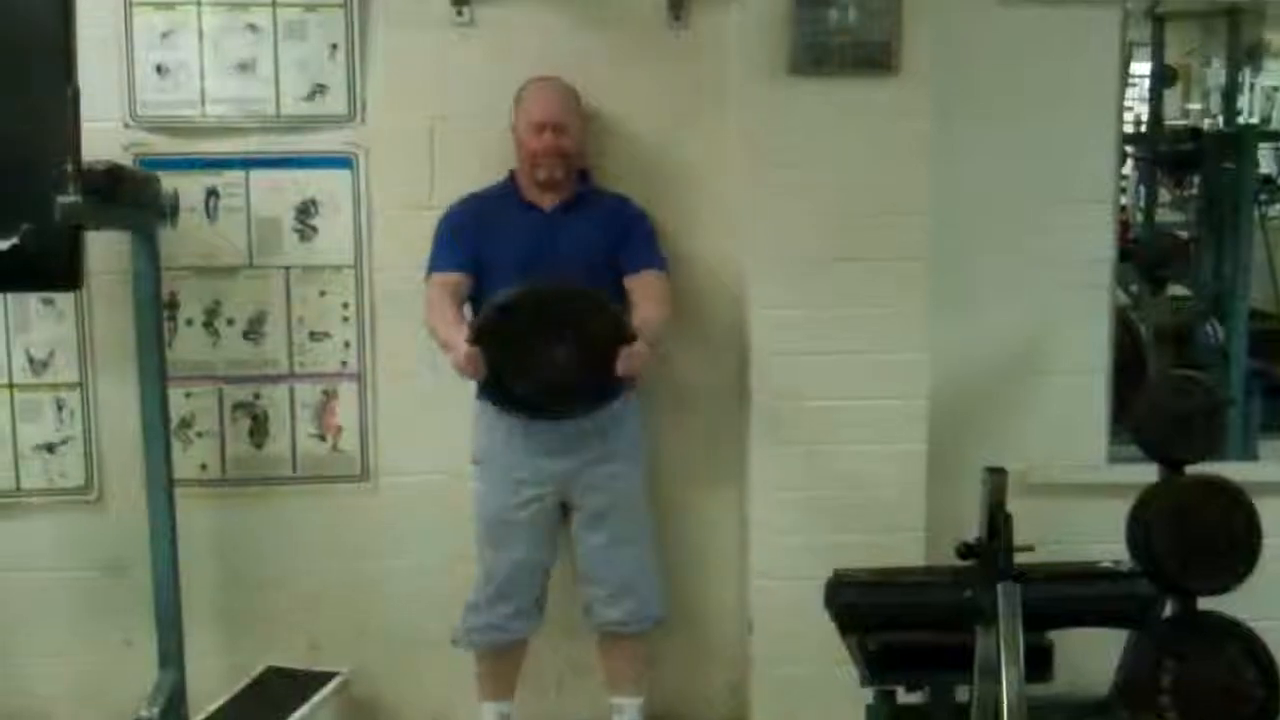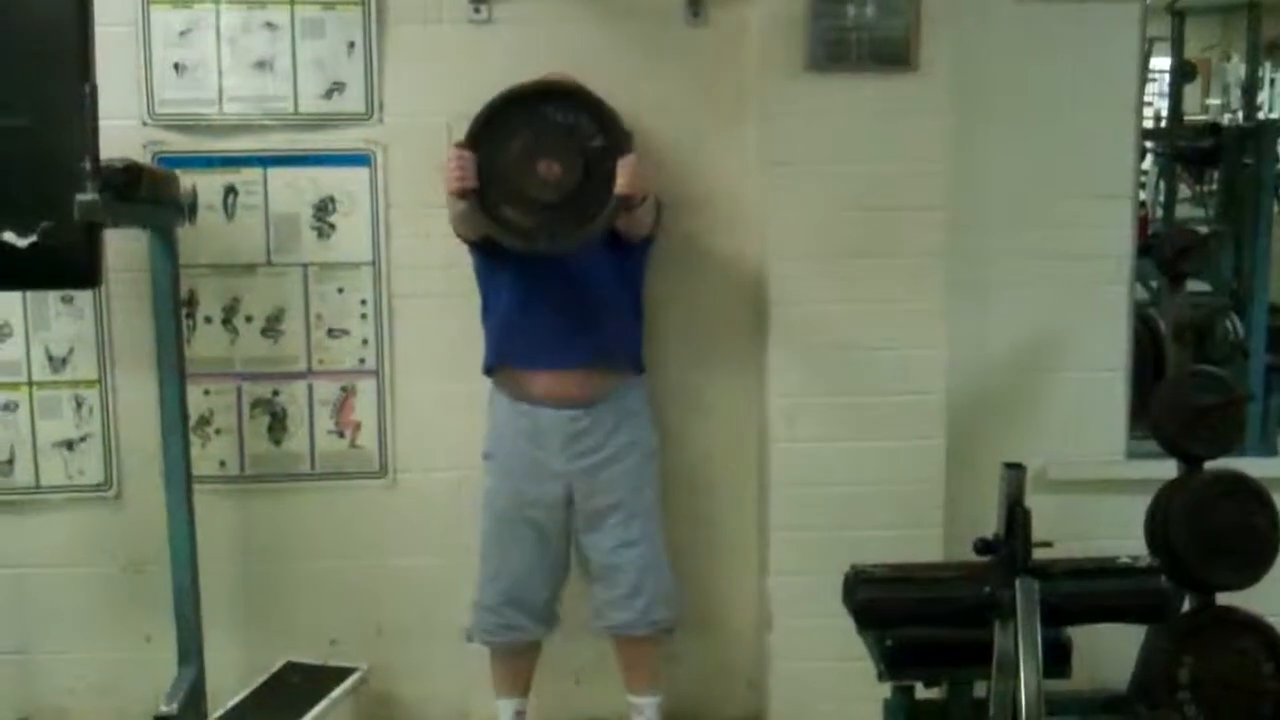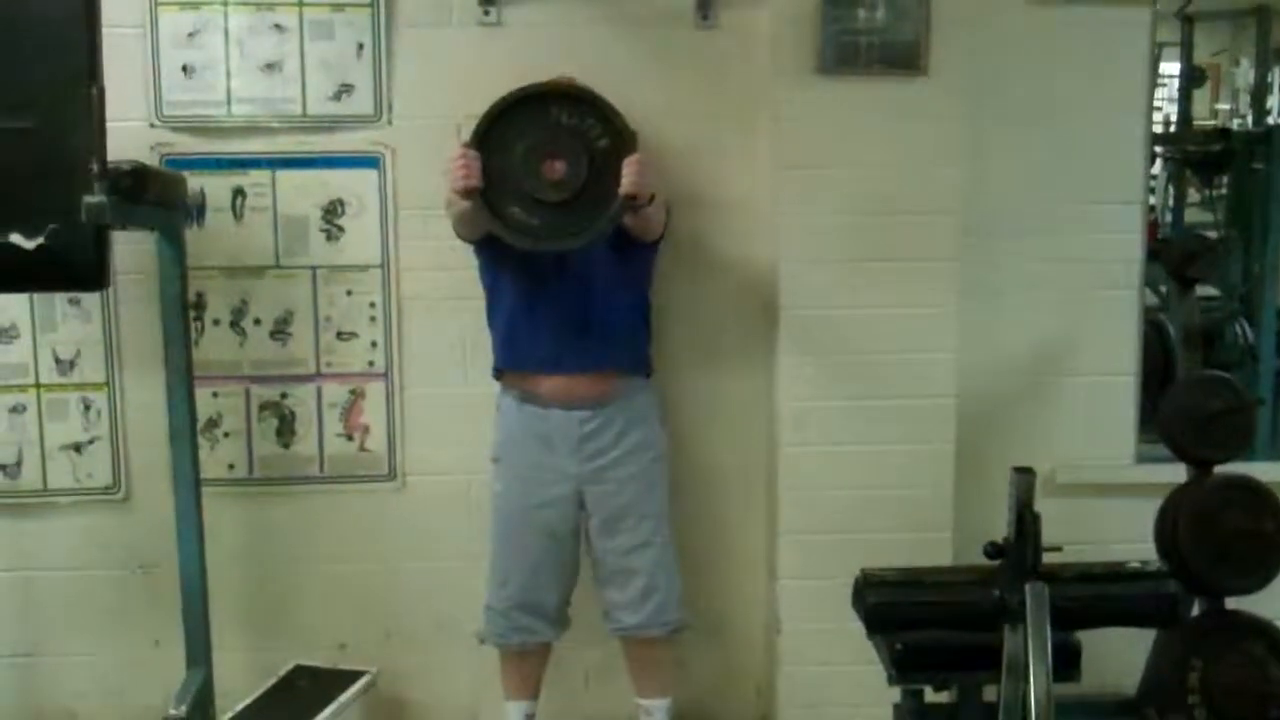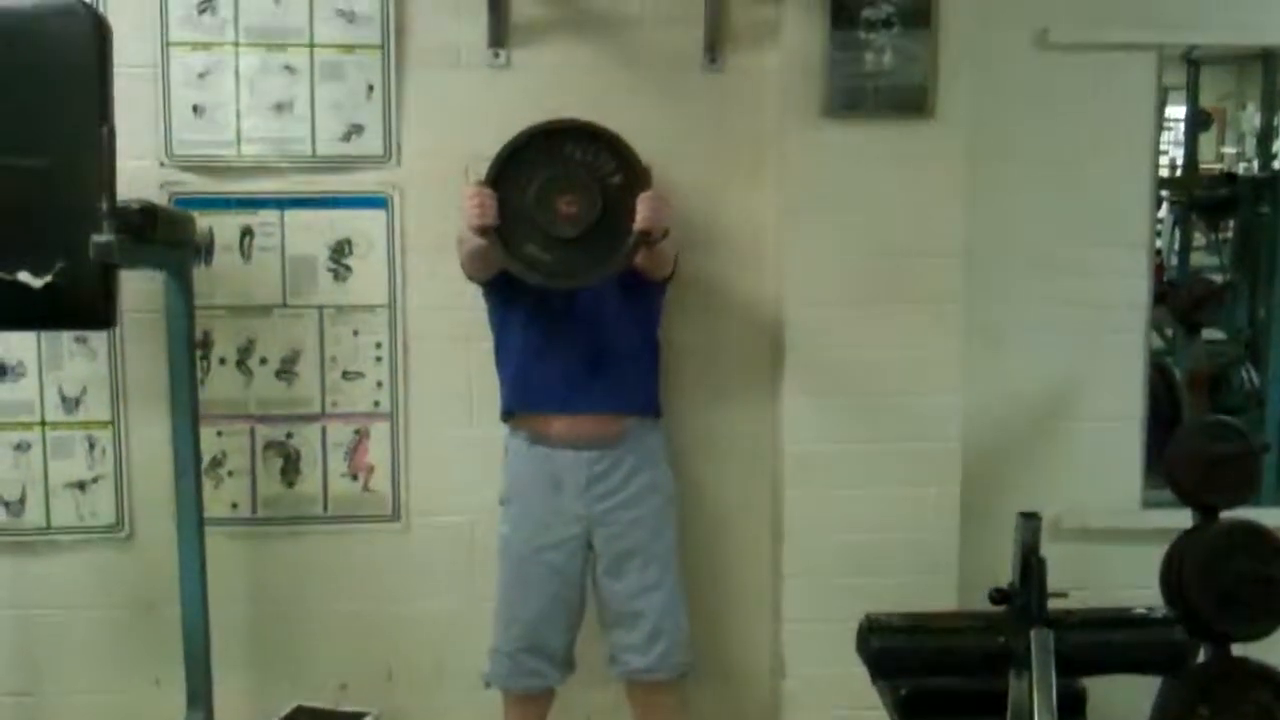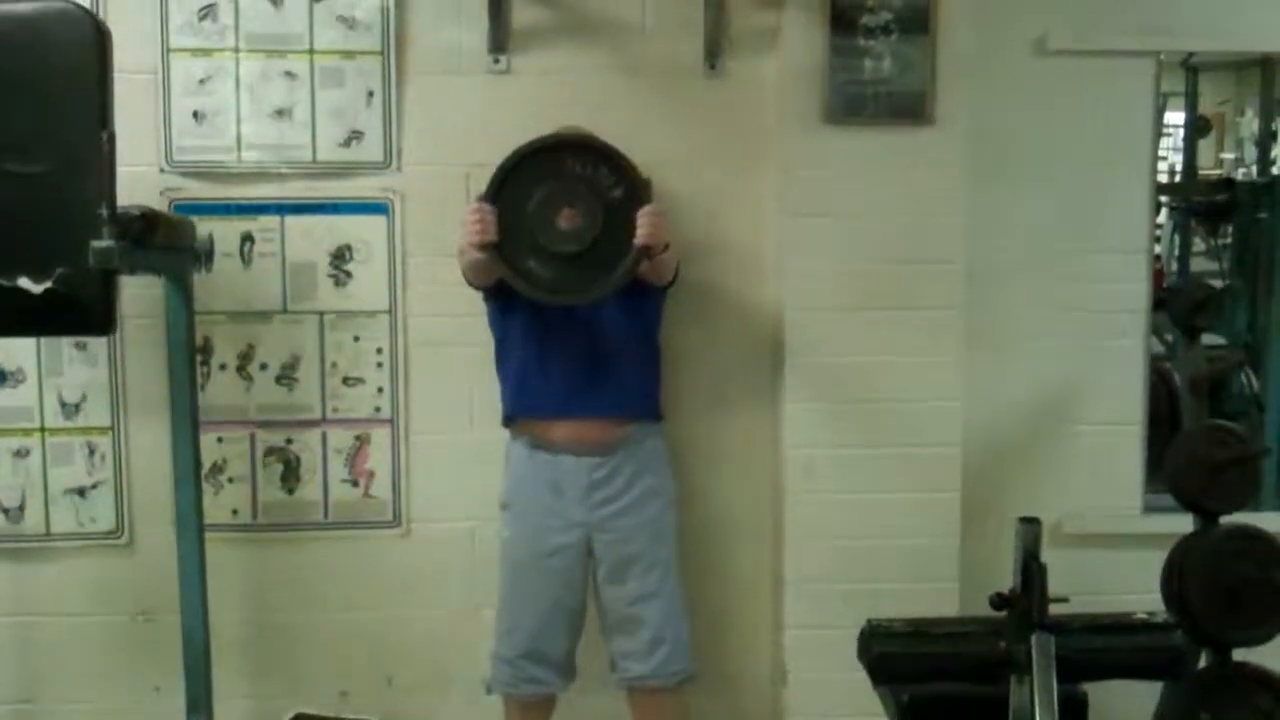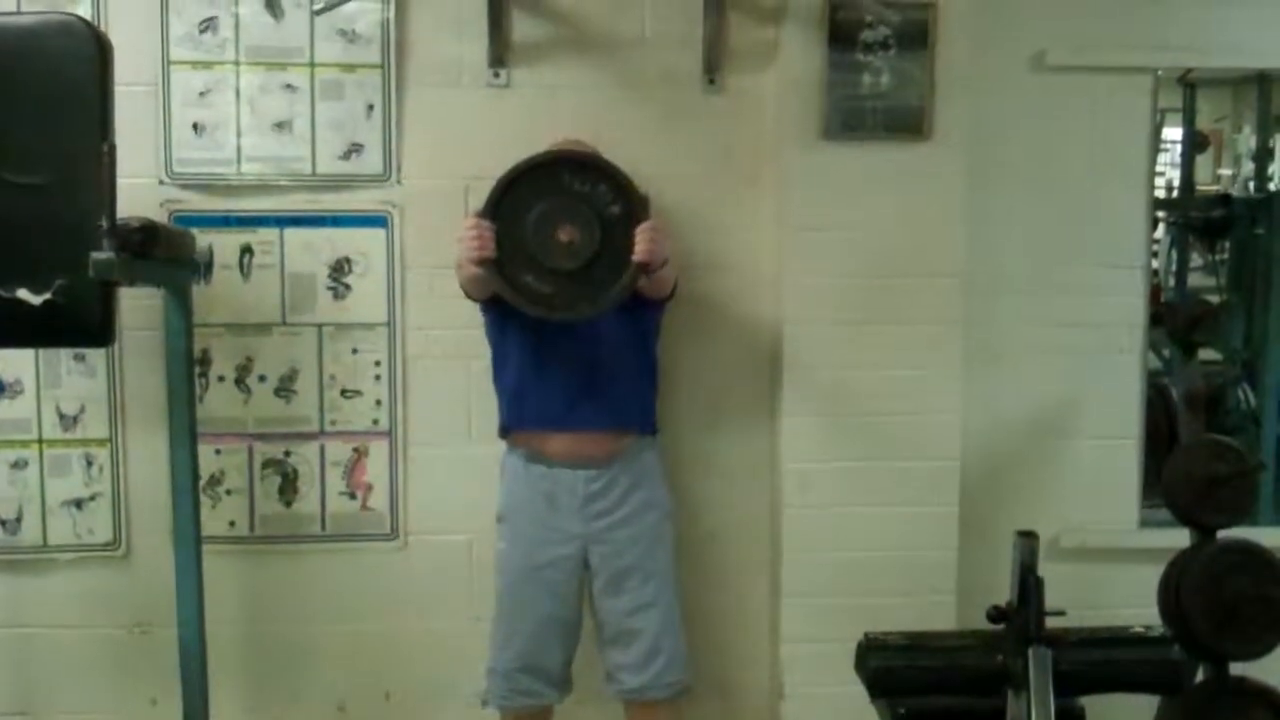
dt=0.4s
person 1, frame 1
left shoulder: (620, 217)
right shoulder: (471, 217)
left elbow: (652, 294)
right elbow: (441, 296)
left wrist: (643, 342)
right wrist: (457, 342)
left hip: (606, 429)
right hip: (511, 432)
left knee: (622, 588)
right knee: (499, 595)
person 1, frame 2
left shoulder: (614, 201)
left elbow: (639, 221)
right elbow: (468, 223)
left wrist: (633, 192)
right wrist: (461, 195)
left hip: (614, 417)
right hip: (522, 420)
left knee: (635, 583)
right knee: (510, 588)
person 1, frame 3
left shoulder: (623, 209)
left elbow: (650, 224)
right elbow: (470, 223)
left wrist: (643, 196)
right wrist: (463, 196)
left hip: (622, 418)
right hip: (530, 422)
left knee: (644, 585)
right knee: (521, 590)
person 1, frame 4
left shoulder: (631, 252)
left elbow: (661, 264)
right elbow: (478, 264)
left wrist: (657, 236)
right wrist: (476, 234)
left hip: (630, 459)
right hip: (538, 461)
left knee: (651, 630)
right knee: (526, 635)
person 1, frame 5
left shoulder: (632, 258)
left elbow: (662, 272)
right elbow: (480, 273)
left wrist: (659, 248)
right wrist: (474, 249)
left hip: (632, 465)
right hip: (539, 469)
left knee: (653, 642)
right knee: (527, 646)
person 1, frame 6
left shoulder: (628, 267)
left elbow: (660, 285)
right elbow: (479, 286)
left wrist: (658, 263)
right wrist: (471, 263)
left hip: (626, 476)
right hip: (536, 481)
left knee: (649, 649)
right knee: (524, 657)
